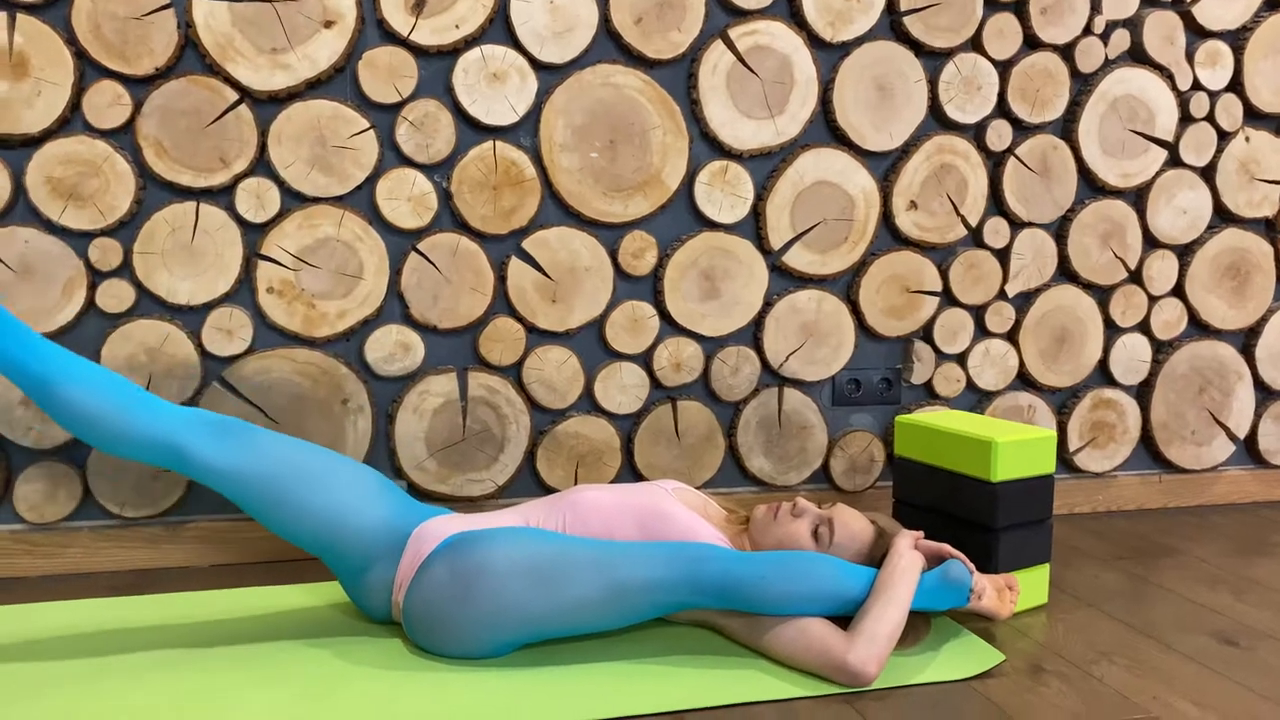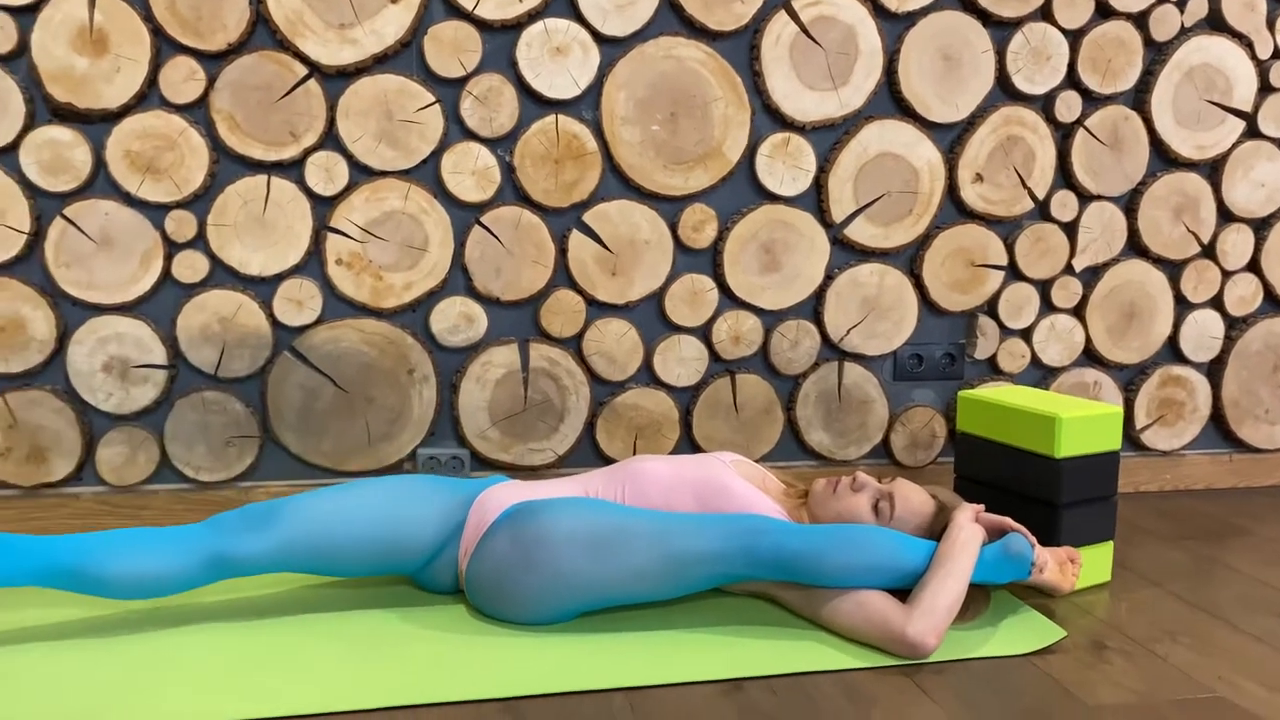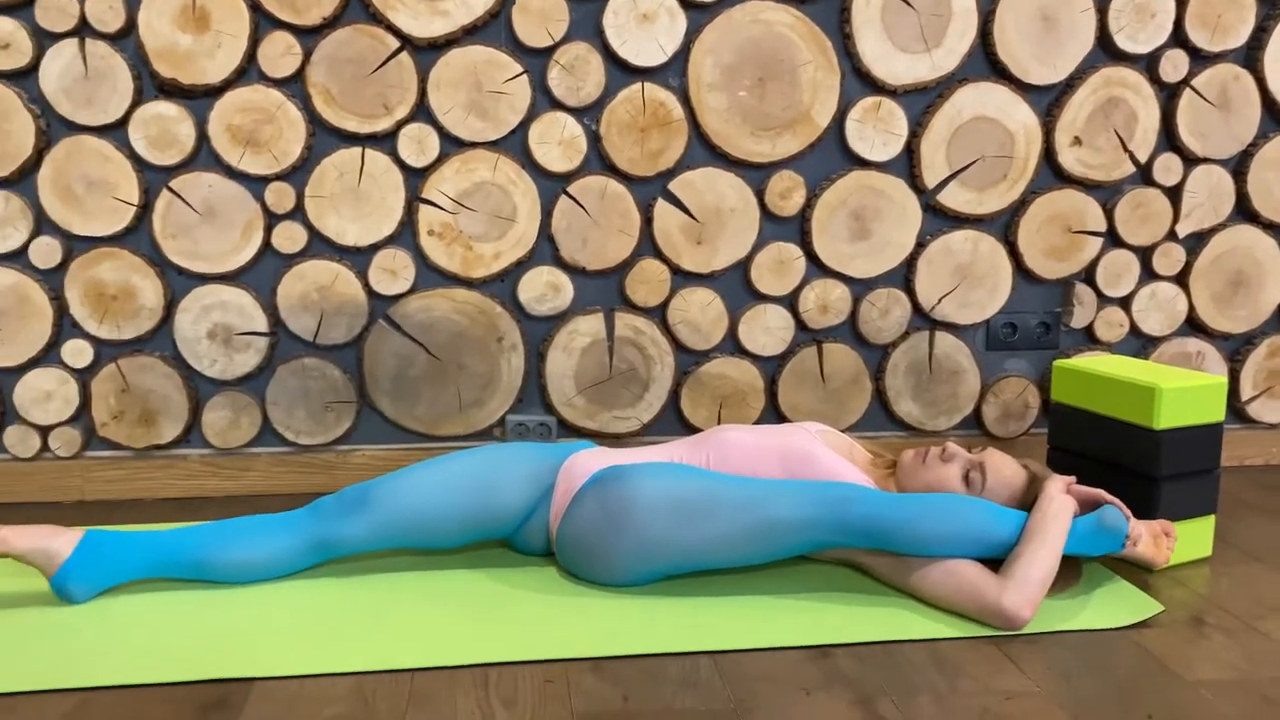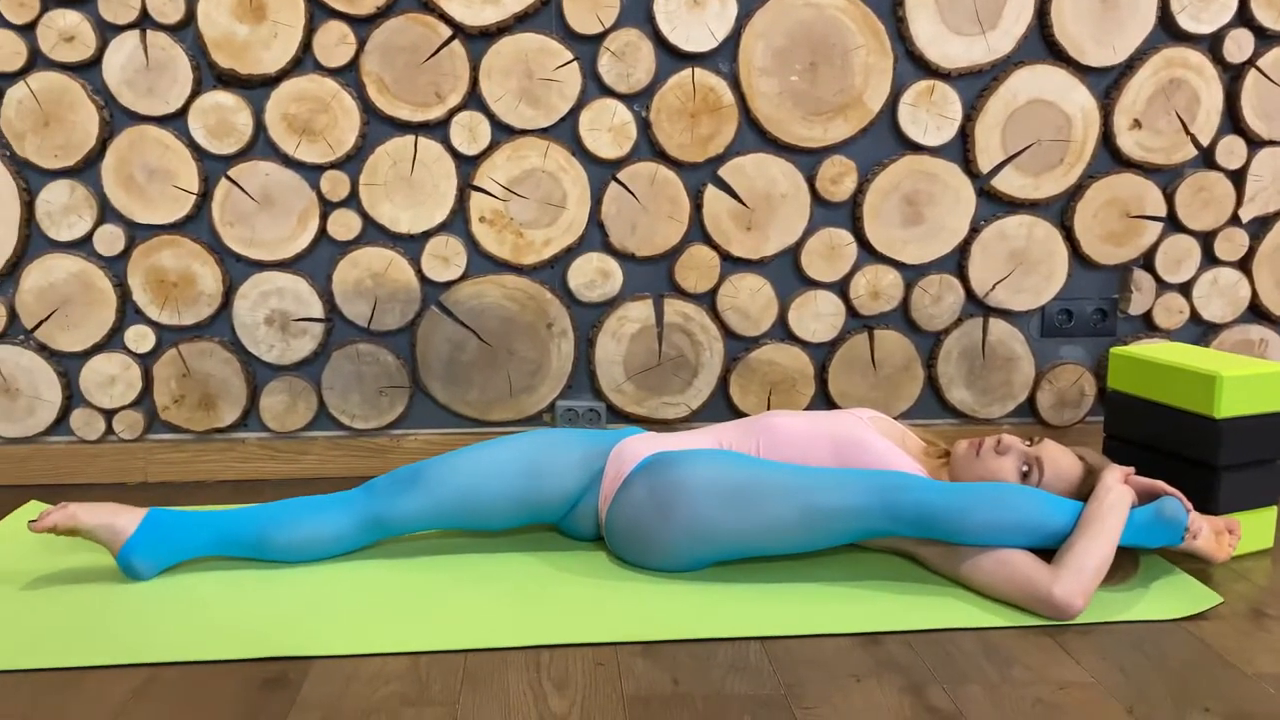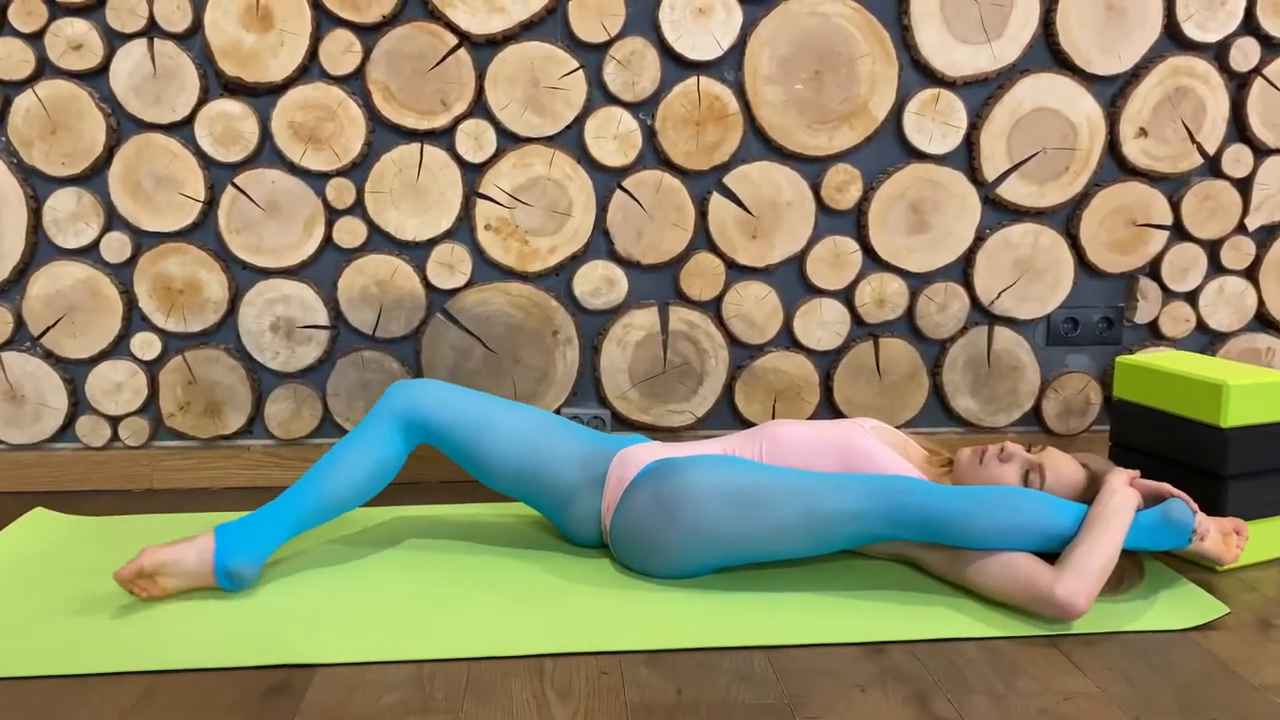
dt=0.7s
person 1, frame 1
left shoulder: (732, 578)
right shoulder: (707, 512)
left elbow: (859, 660)
left wrist: (910, 572)
left hip: (460, 591)
right hip: (414, 536)
right knee: (193, 437)
person 1, frame 2
left shoulder: (802, 557)
right shoulder: (758, 480)
left elbow: (916, 632)
left wrist: (969, 543)
left hip: (526, 565)
right hip: (479, 508)
right knee: (231, 536)
person 1, frame 3
left shoulder: (887, 526)
right shoulder: (849, 452)
left elbow: (1008, 604)
left wrist: (1055, 517)
left hip: (614, 527)
right hip: (565, 474)
right knee: (331, 522)
right ankle: (98, 556)
person 1, frame 4
left shoulder: (940, 512)
right shoulder: (901, 437)
left elbow: (1062, 591)
left wrist: (1116, 504)
left hip: (662, 510)
right hip: (618, 459)
right knee: (389, 498)
right ankle: (159, 533)
person 1, frame 5
left shoulder: (950, 523)
right shoulder: (903, 447)
left elbow: (1064, 591)
left wrist: (1119, 504)
left hip: (667, 513)
right hip: (623, 467)
right knee: (413, 402)
right ankle: (243, 545)
